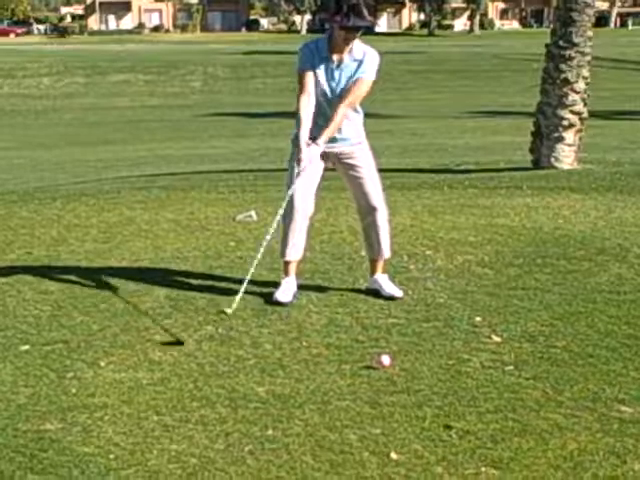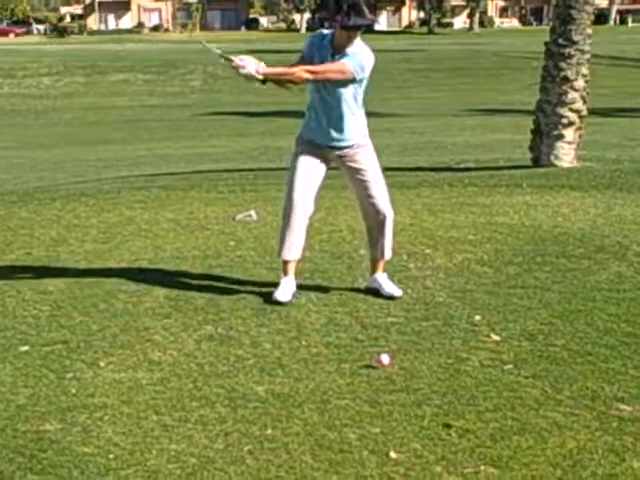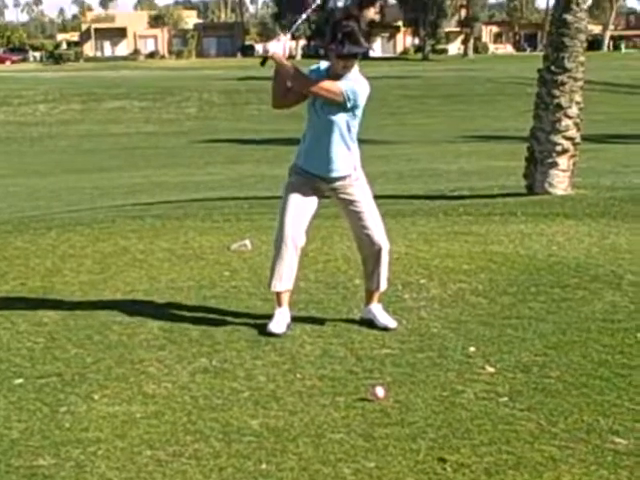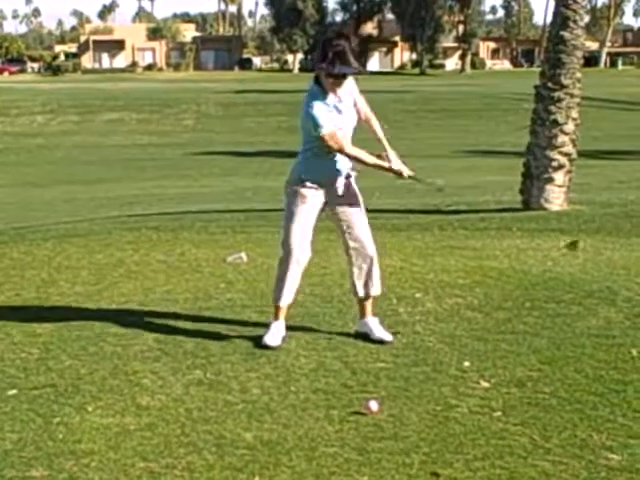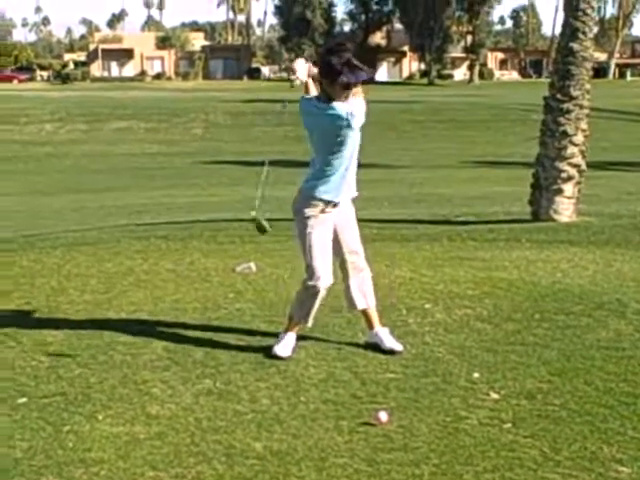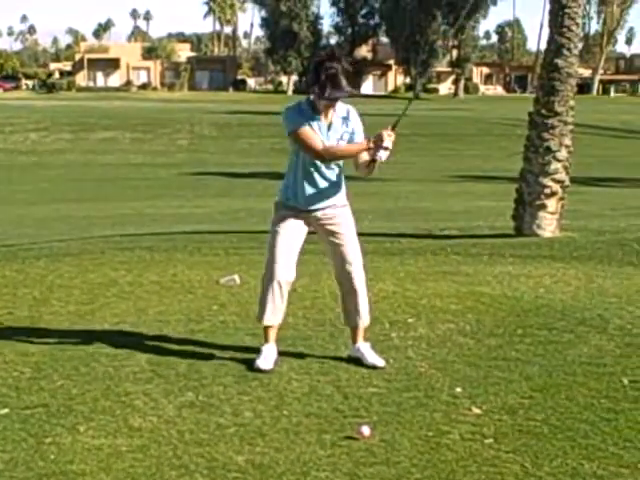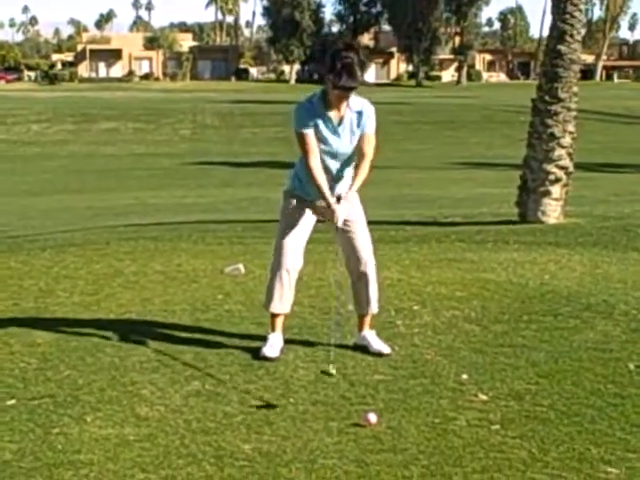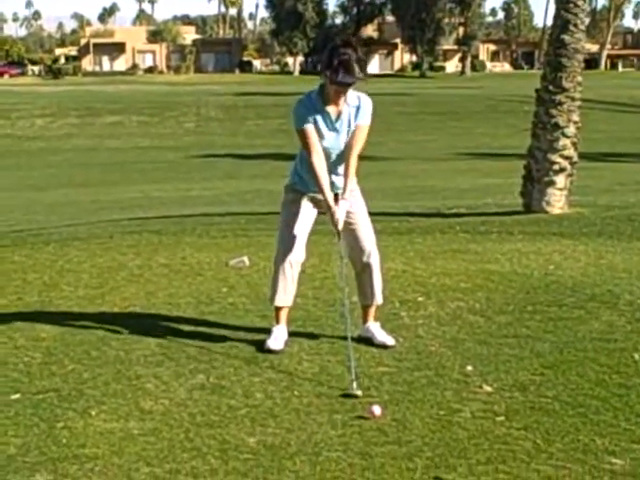
dt=0.5s
person 1, frame 1
left shoulder: (369, 57)
right shoulder: (310, 51)
left elbow: (347, 103)
right elbow: (306, 96)
left wrist: (320, 141)
right wrist: (302, 140)
left hip: (351, 142)
right hip: (310, 141)
left knee: (375, 207)
right knee: (298, 206)
left ankle: (378, 276)
right ankle: (289, 279)
person 1, frame 2
left shoulder: (362, 57)
right shoulder: (317, 41)
left elbow: (311, 74)
right elbow: (292, 75)
left wrist: (262, 70)
right wrist: (260, 69)
left hip: (353, 143)
right hip: (313, 141)
left knee: (380, 209)
right knee: (297, 207)
left ankle: (377, 276)
right ankle: (288, 279)
person 1, frame 3
left shoulder: (357, 87)
right shoulder: (320, 71)
left elbow: (306, 86)
right elbow: (281, 101)
left wrist: (280, 58)
right wrist: (279, 61)
left hip: (346, 176)
right hip: (306, 172)
left knee: (376, 242)
right knee: (288, 237)
left ankle: (372, 307)
right ankle: (282, 311)
person 1, frame 4
left shoulder: (344, 83)
right shoulder: (315, 108)
left elbow: (365, 116)
right elbow: (345, 149)
left wrist: (389, 150)
right wrist: (385, 166)
left hip: (342, 181)
right hip: (307, 184)
left knee: (364, 249)
right knee: (295, 252)
left ankle: (367, 319)
right ankle: (278, 323)
person 1, frame 5
left shoulder: (308, 105)
right shoulder: (348, 115)
right elbow: (358, 93)
left wrist: (309, 72)
right wrist: (309, 72)
left hip: (338, 199)
right hip: (317, 205)
left knee: (356, 262)
right knee: (319, 277)
left ankle: (375, 330)
right ankle: (289, 333)
person 1, frame 6
left shoulder: (349, 115)
right shoulder: (295, 114)
left elbow: (362, 167)
right elbow: (321, 152)
left wrist: (376, 153)
right wrist: (368, 145)
left hip: (334, 205)
right hip: (294, 207)
left knee: (353, 273)
right knee: (278, 273)
left ankle: (359, 344)
right ankle: (269, 346)
person 1, frame 7
left shoulder: (365, 110)
right shoulder: (305, 110)
left elbow: (365, 157)
right elbow: (312, 160)
left wrist: (346, 199)
right wrist: (329, 202)
left hip: (345, 194)
right hip: (304, 195)
left knee: (364, 261)
right knee: (286, 260)
left ankle: (365, 332)
right ankle: (276, 334)
person 1, frame 8
left shoulder: (362, 104)
right shoulder: (304, 107)
left elbow: (352, 154)
right elbow: (315, 156)
left wrist: (344, 199)
right wrist: (329, 203)
left hip: (344, 188)
right hip: (304, 188)
left knee: (367, 253)
right knee: (288, 253)
left ankle: (370, 324)
right ankle: (280, 327)
